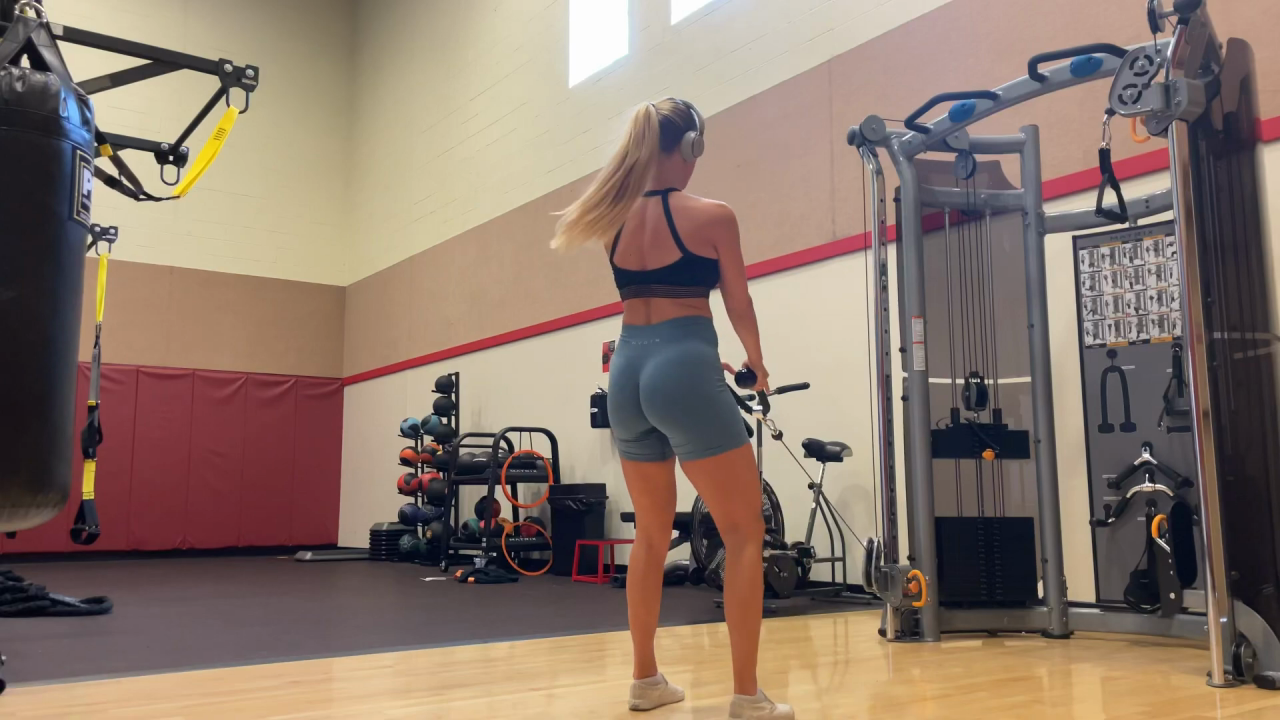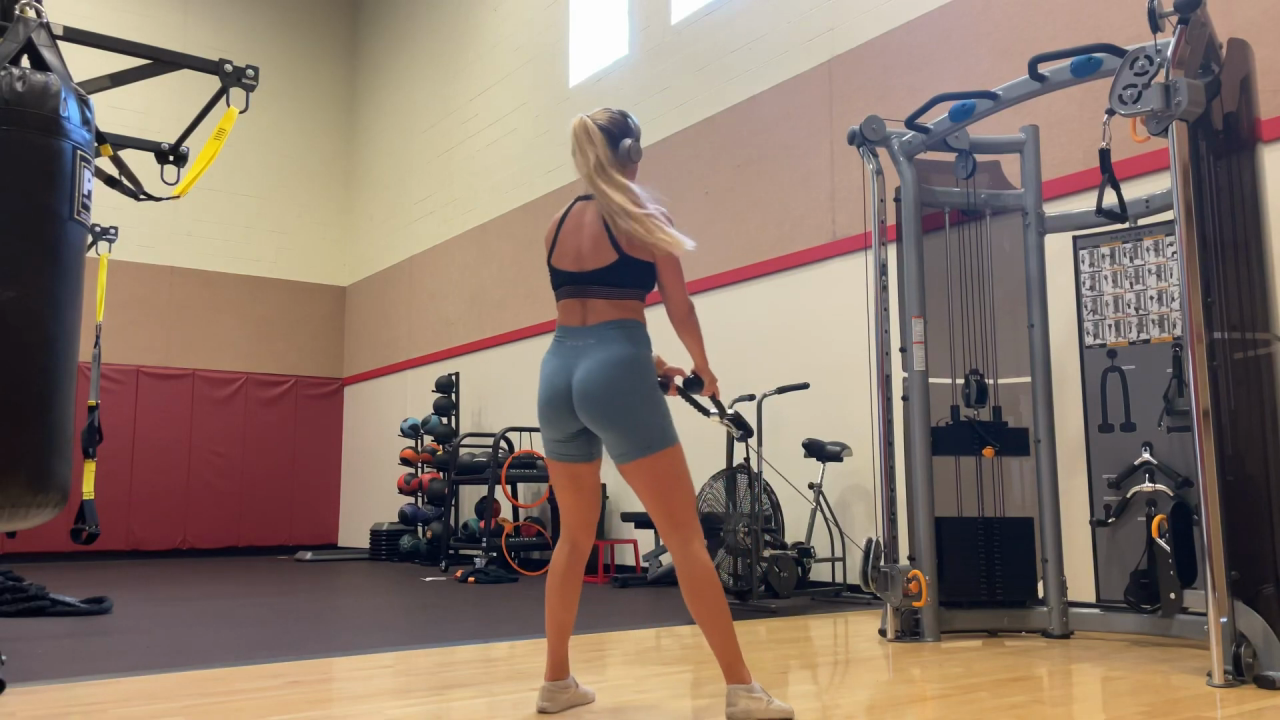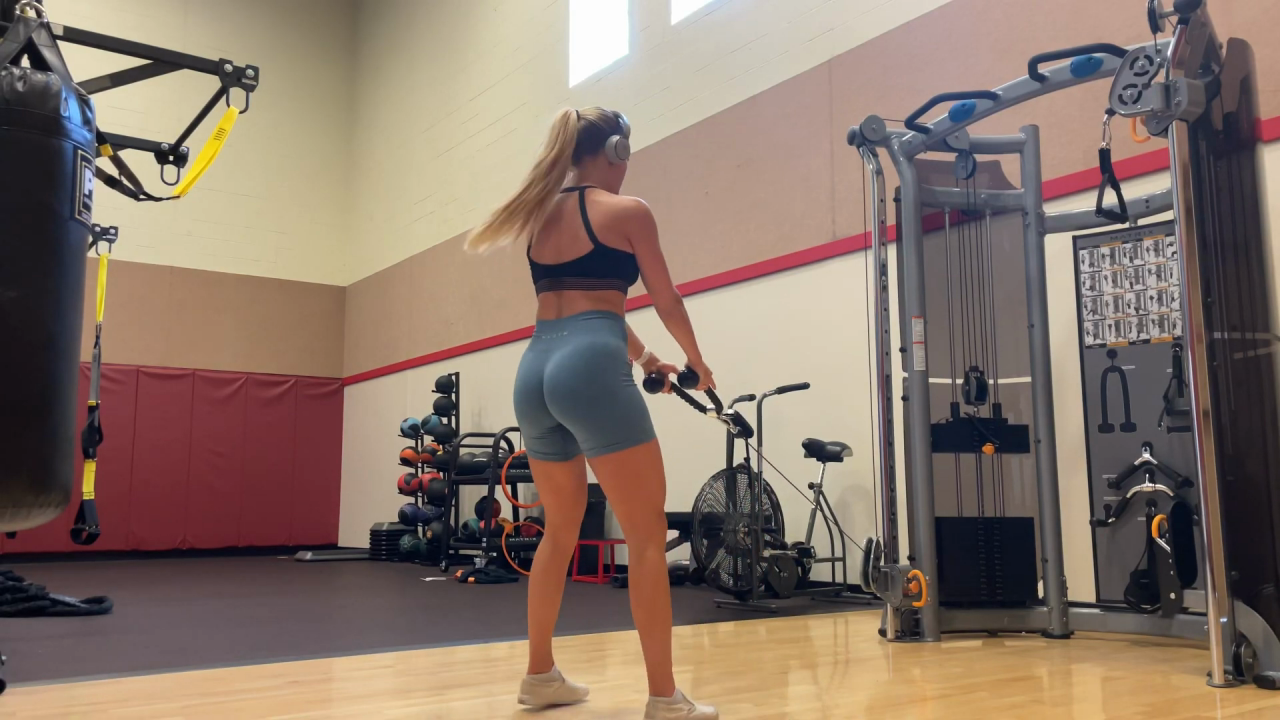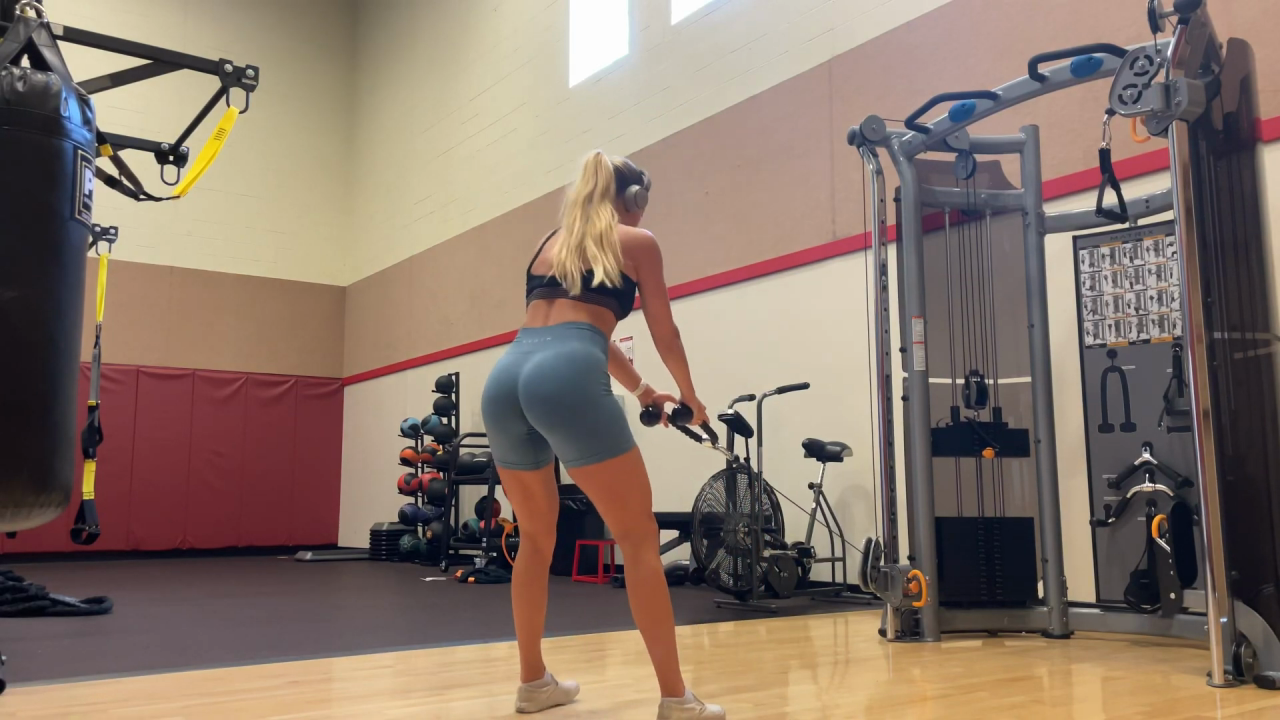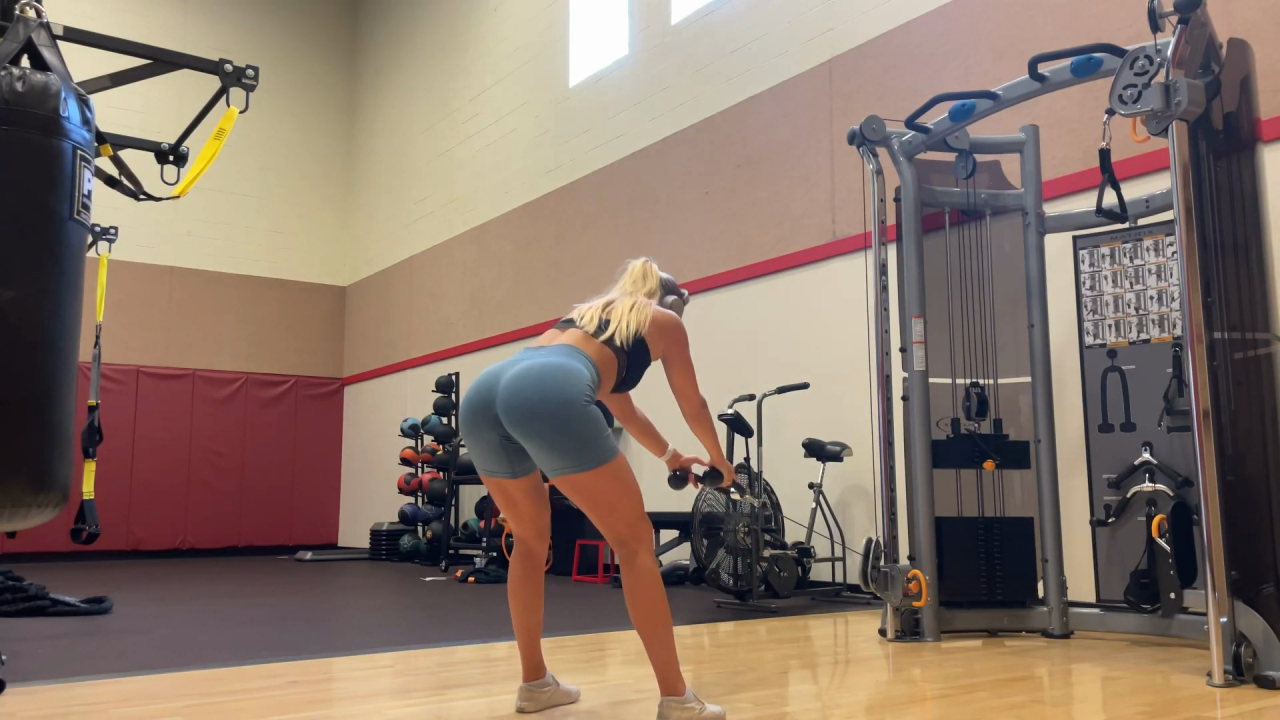
dt=0.5s
person 1, frame 1
left shoulder: (610, 219)
right shoulder: (712, 216)
right elbow: (739, 307)
right wrist: (756, 363)
left hip: (628, 370)
right hip: (685, 373)
left knee: (652, 535)
right knee: (744, 533)
person 1, frame 2
left shoulder: (556, 226)
right shoulder: (648, 222)
right elbow: (680, 309)
right wrist: (702, 368)
left hip: (558, 374)
right hip: (615, 377)
left knee: (574, 536)
right knee: (685, 535)
person 1, frame 3
left shoulder: (539, 214)
right shoulder: (628, 212)
right elbow: (666, 300)
left wrist: (644, 357)
right wrist: (697, 361)
left hip: (536, 369)
right hip: (592, 373)
left knee: (561, 529)
right knee: (648, 534)
person 1, frame 4
left shoulder: (551, 243)
right shoulder: (636, 241)
right elbow: (663, 332)
left wrist: (639, 388)
right wrist: (688, 395)
left hip: (506, 380)
right hip: (567, 383)
left knee: (536, 538)
right knee: (639, 538)
person 1, frame 5
left shoulder: (588, 314)
right shoulder: (664, 320)
left elbow: (621, 406)
right elbow: (693, 406)
left wrist: (670, 455)
right wrist: (719, 459)
left hip: (483, 393)
right hip: (551, 396)
left knee: (531, 539)
right knee: (633, 542)
left ankle: (535, 683)
